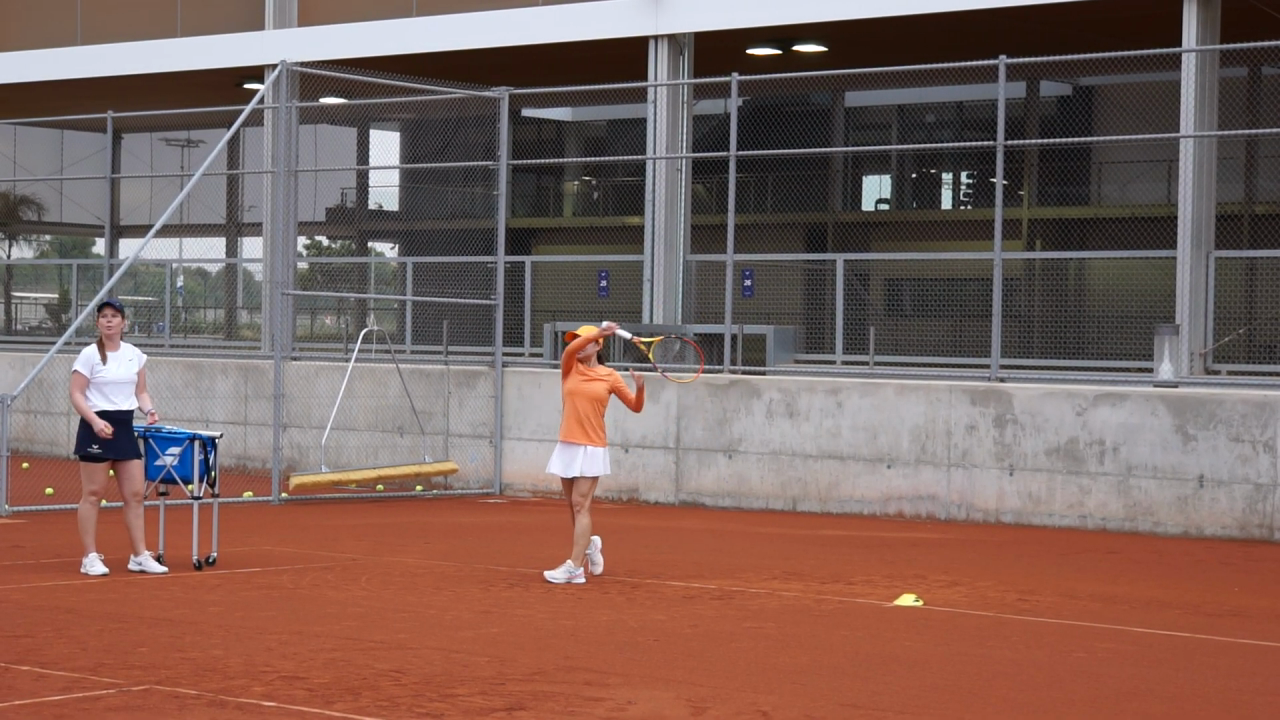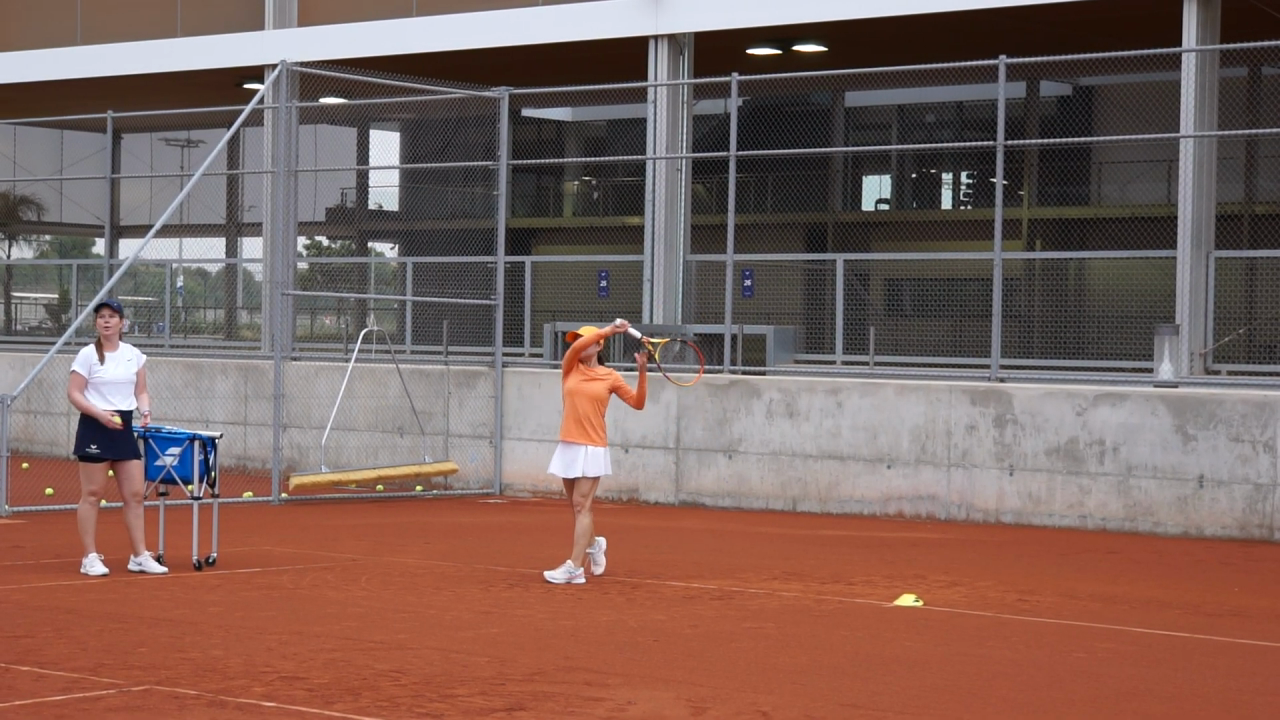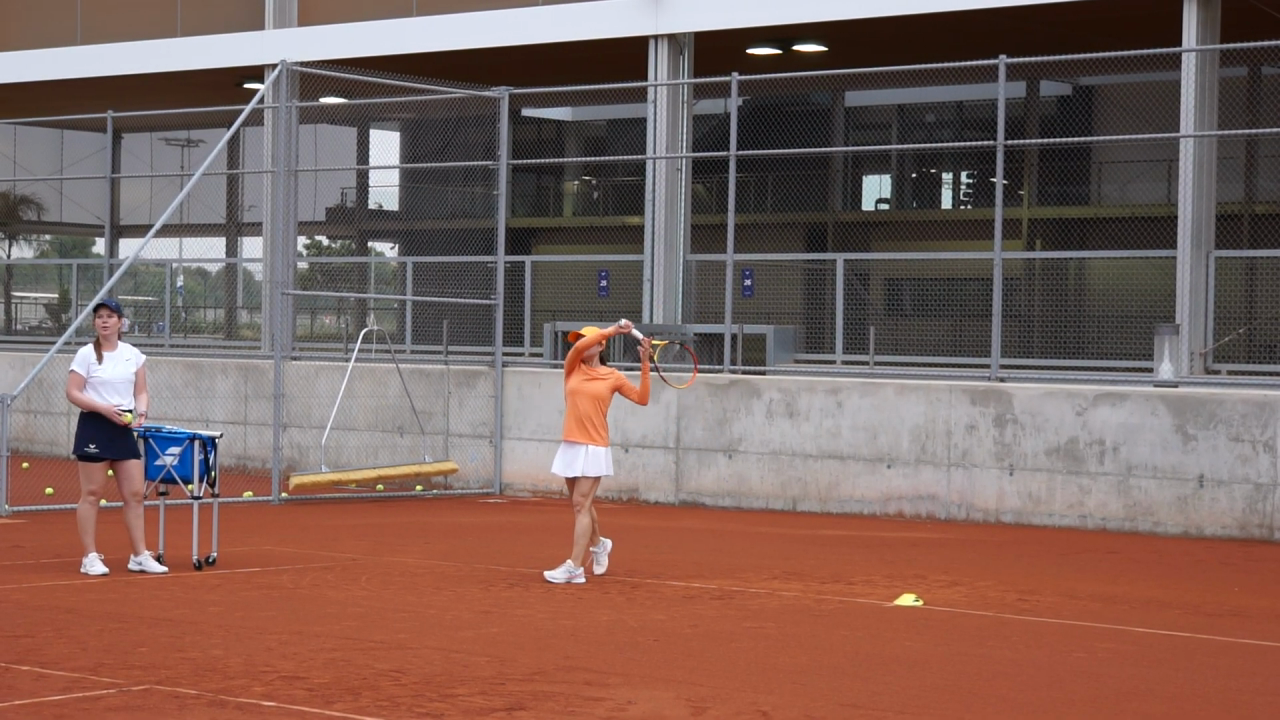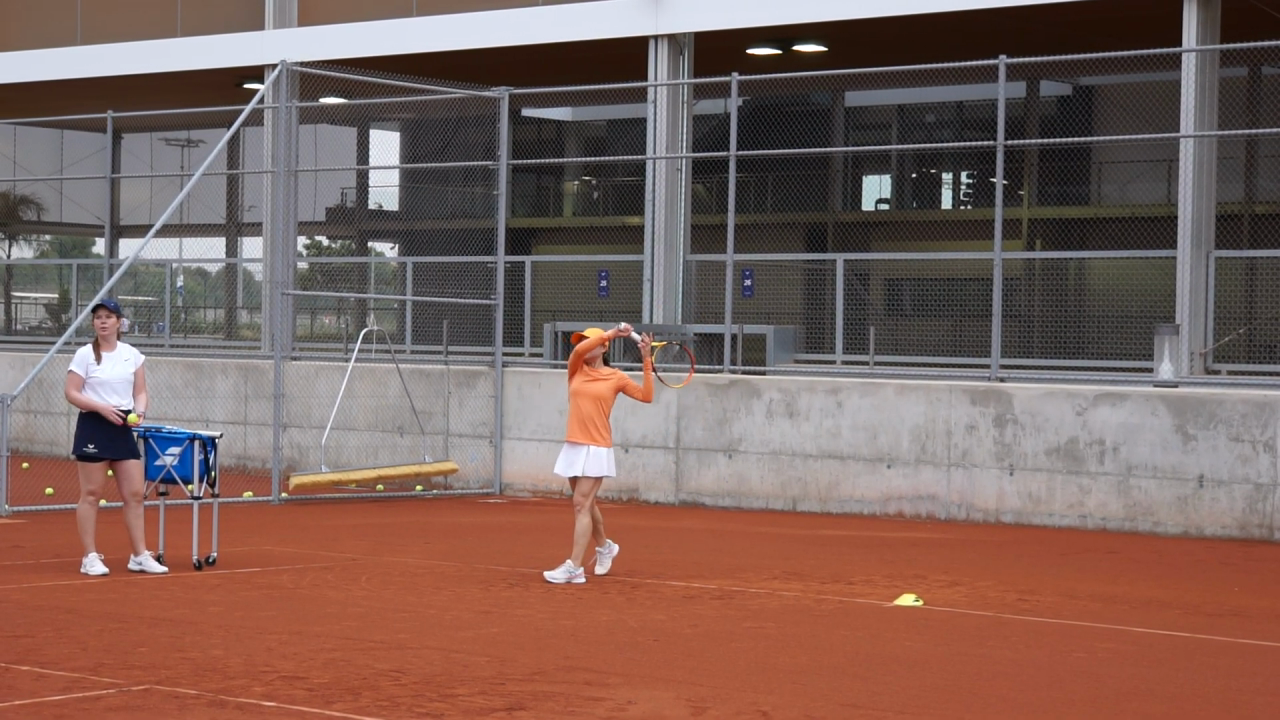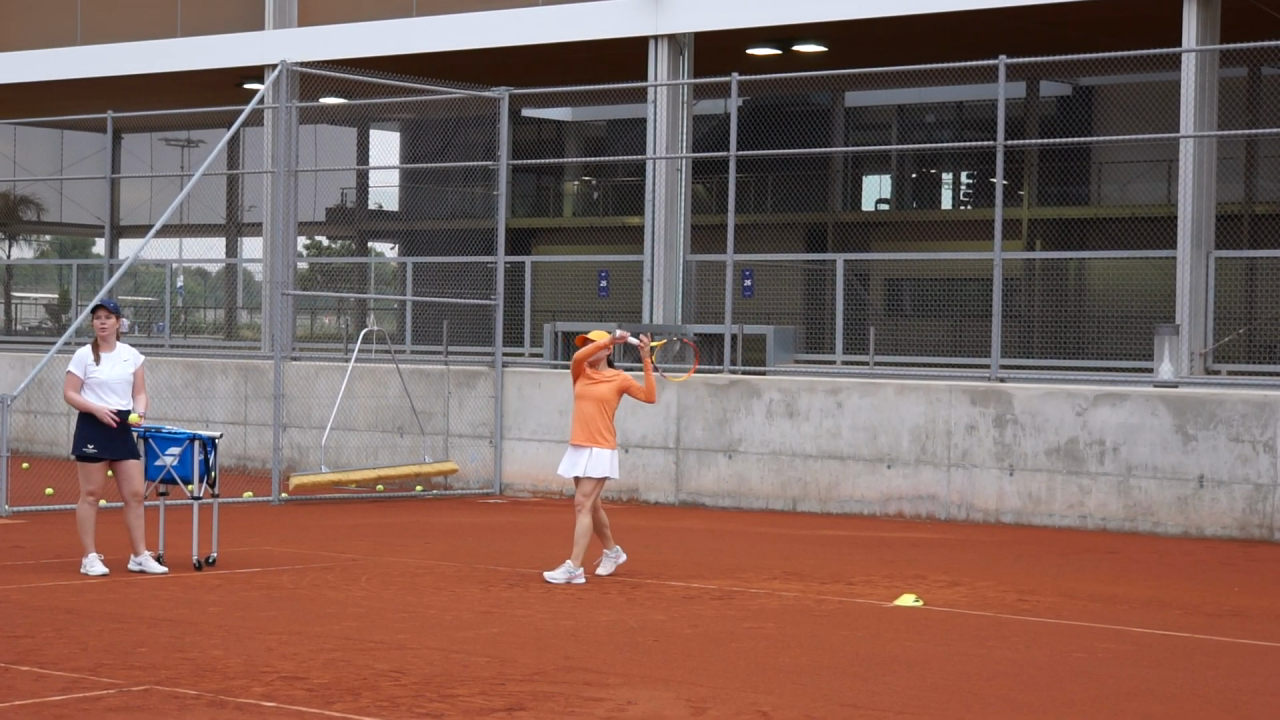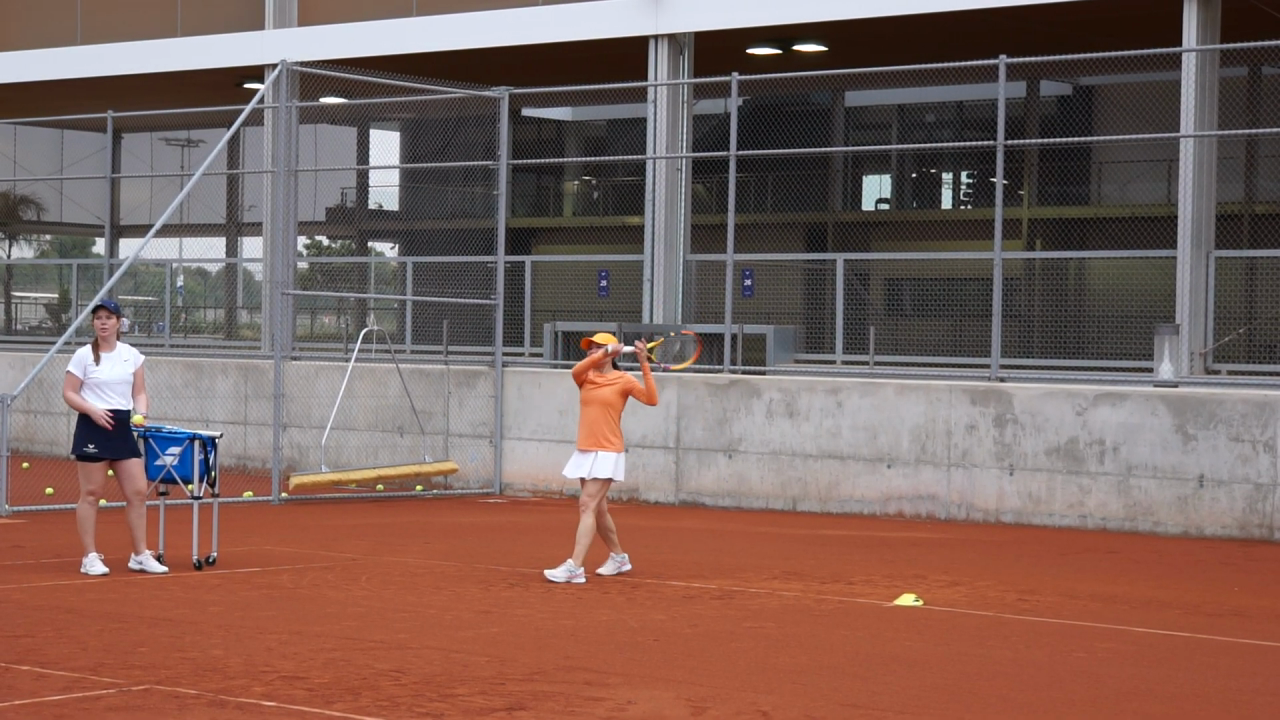
dt=0.1s
person 1, frame 1
left shoulder: (135, 354)
right shoulder: (90, 354)
left elbow: (141, 392)
right elbow: (75, 394)
left wrist: (149, 410)
right wrist: (94, 421)
left hip: (125, 429)
right hip: (98, 428)
left knee: (135, 494)
right knee: (93, 494)
left ankle: (140, 556)
right ankle: (90, 557)
person 1, frame 2
left shoulder: (134, 355)
right shoulder: (88, 354)
left elbow: (141, 392)
right elbow: (74, 393)
left wrist: (145, 412)
right wrist: (100, 413)
left hip: (124, 429)
right hip: (96, 428)
left knee: (135, 494)
right knee: (93, 494)
left ankle: (140, 557)
right ankle: (90, 558)
person 1, frame 3
left shoulder: (134, 355)
right shoulder: (86, 354)
left elbow: (141, 392)
right elbow: (72, 392)
left wrist: (141, 412)
right wrist: (103, 408)
left hip: (124, 430)
right hip: (94, 428)
left knee: (135, 494)
right knee: (92, 494)
left ankle: (140, 556)
right ankle: (90, 557)
person 1, frame 4
left shoulder: (133, 355)
right shoulder: (84, 354)
left elbow: (140, 392)
right elbow: (71, 393)
left wrist: (139, 412)
right wrist: (101, 407)
left hip: (123, 429)
right hip: (93, 428)
left knee: (135, 494)
right knee: (91, 494)
left ankle: (140, 556)
right ankle: (90, 557)
person 1, frame 5
left shoulder: (132, 355)
right shoulder: (83, 355)
left elbow: (139, 393)
right elbow: (69, 393)
left wrist: (139, 413)
right wrist: (96, 408)
left hip: (122, 429)
right hip: (92, 428)
left knee: (136, 494)
right knee: (91, 494)
left ankle: (140, 556)
right ankle: (90, 558)
person 1, frame 6
left shoulder: (132, 355)
right shoulder: (83, 355)
left elbow: (139, 393)
right elbow: (68, 393)
left wrist: (141, 414)
right wrist: (92, 410)
left hip: (122, 429)
right hip: (92, 428)
left knee: (138, 492)
right knee: (91, 494)
left ankle: (140, 555)
right ankle: (90, 557)
person 2, frame 1
left shoulder: (611, 377)
right shoulder: (569, 368)
left elbow: (636, 406)
right elbow: (571, 348)
left wrist: (640, 386)
right wrist: (600, 331)
left hip: (592, 448)
right hip: (567, 446)
left knee: (580, 505)
right knee: (575, 505)
left ankle: (574, 568)
right ankle: (589, 544)
person 2, frame 2
left shoulder: (611, 377)
right shoulder: (570, 368)
left elbow: (637, 403)
right elbow: (576, 348)
left wrist: (642, 372)
right wrist: (608, 329)
left hip: (592, 448)
right hip: (568, 446)
left knee: (581, 506)
right knee: (578, 505)
left ankle: (574, 568)
right ankle: (593, 544)
person 2, frame 3
left shoulder: (613, 376)
right shoulder: (572, 368)
left elbow: (643, 399)
right elbow: (577, 347)
left wrist: (645, 364)
right wrist: (613, 330)
left hip: (594, 448)
right hip: (570, 446)
left knee: (580, 505)
right knee: (582, 504)
left ankle: (574, 567)
right ankle: (598, 544)
person 2, frame 4
left shoulder: (616, 377)
right shoulder: (575, 369)
left elbow: (647, 396)
right elbow: (578, 350)
left wrist: (647, 360)
right wrist: (612, 333)
left hip: (596, 448)
right hip: (573, 446)
left knee: (581, 505)
right knee: (585, 504)
left ankle: (574, 567)
right ankle: (605, 546)
person 2, frame 5
left shoulder: (620, 378)
right shoulder: (581, 371)
left elbow: (650, 397)
right elbow: (576, 357)
left wrist: (646, 360)
right wrist: (610, 340)
left hip: (601, 450)
right hip: (578, 448)
left knee: (582, 505)
right knee: (591, 505)
left ankle: (573, 568)
right ankle: (613, 552)
person 2, frame 6
left shoulder: (623, 380)
right shoulder: (585, 377)
left elbow: (652, 399)
right elbow: (576, 370)
left wrist: (644, 364)
right wrist: (604, 353)
left hip: (607, 453)
right hip: (585, 451)
left knee: (587, 506)
right knee: (597, 508)
left ankle: (574, 567)
right ankle: (618, 557)
